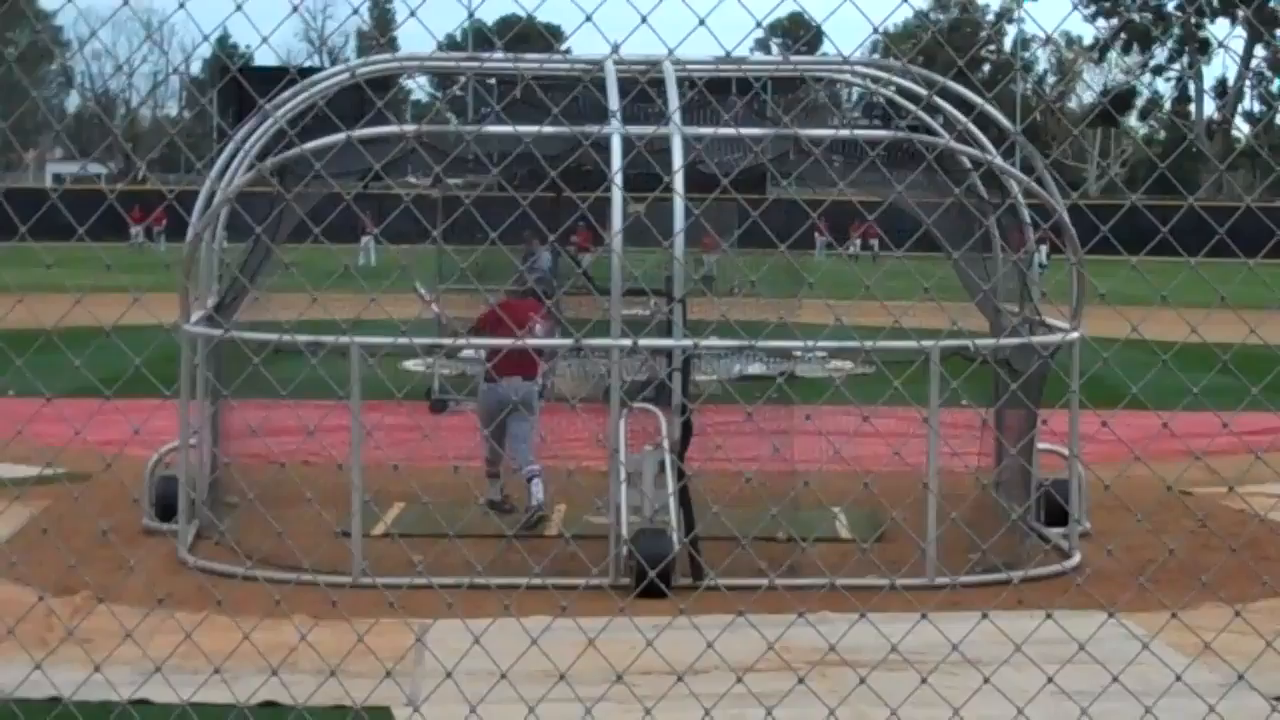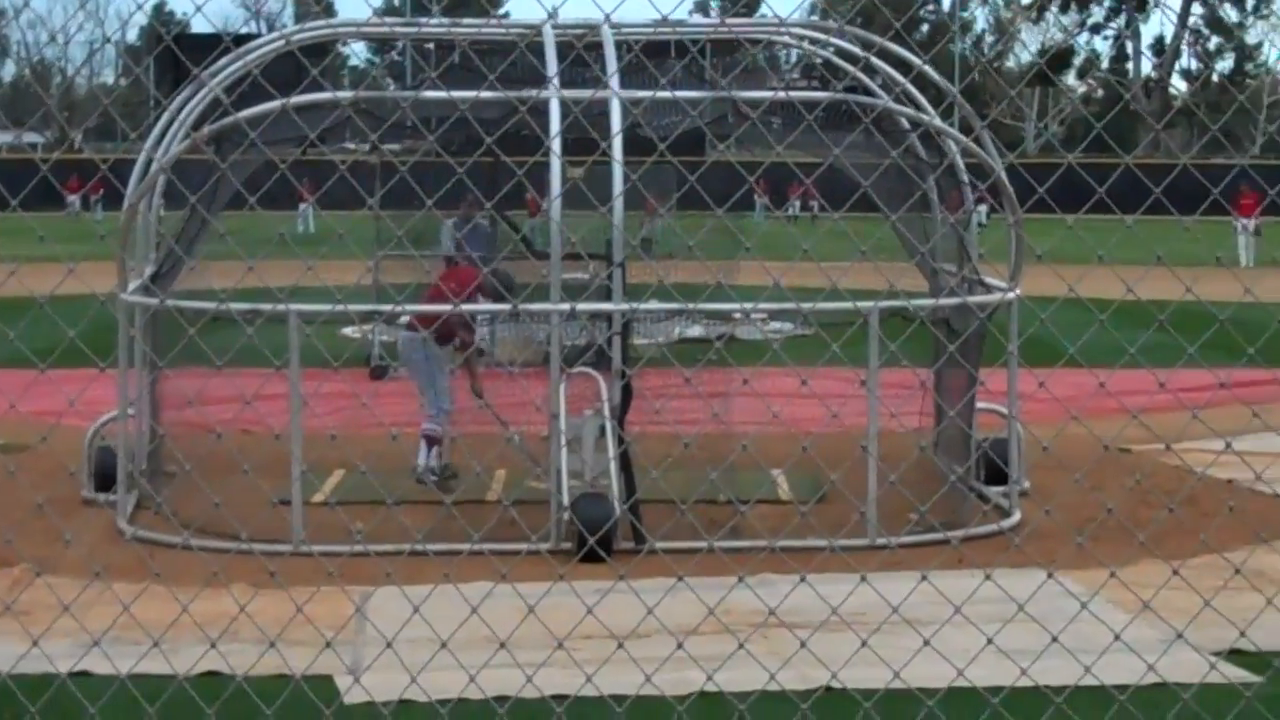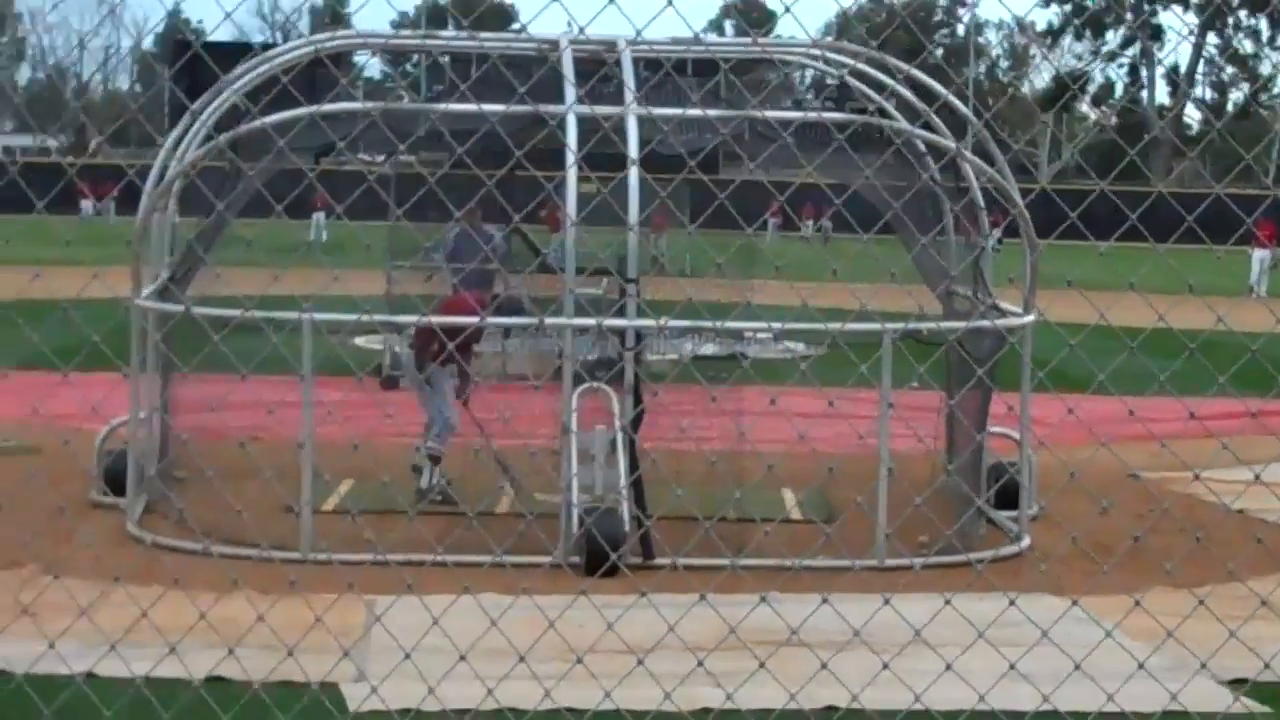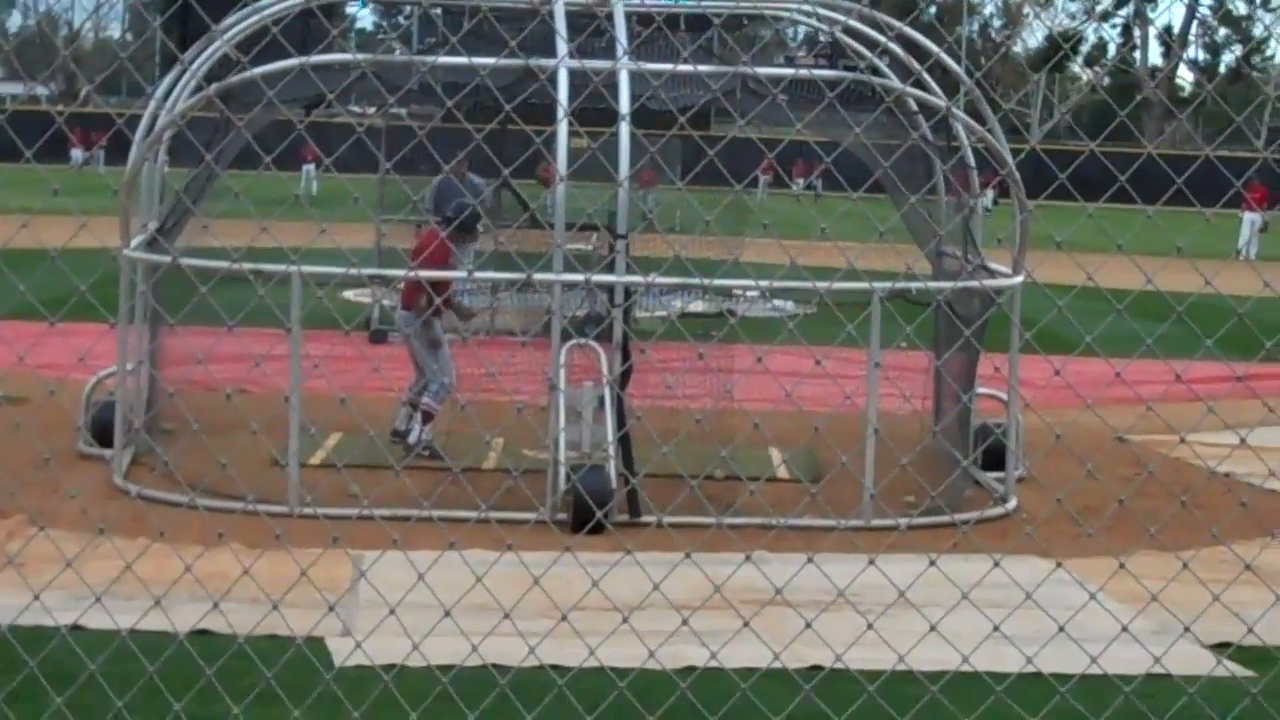
dt=0.7s
person 1, frame 1
left shoulder: (507, 307)
right shoulder: (545, 320)
left elbow: (474, 331)
left hip: (497, 385)
right hip: (527, 387)
left knee: (492, 442)
right knee: (524, 450)
left ankle: (494, 496)
right ankle: (536, 501)
person 1, frame 2
left shoulder: (471, 296)
right shoulder: (467, 276)
left elbow: (467, 343)
left wrist: (475, 379)
right wrist: (461, 333)
left hip: (423, 341)
right hip: (422, 341)
left knee: (442, 405)
right knee: (439, 406)
left ankle: (436, 462)
right ankle: (425, 467)
person 1, frame 3
left shoulder: (481, 311)
right shoulder: (469, 307)
left elbow: (465, 347)
right elbow: (425, 330)
left wrist: (465, 382)
right wrist: (421, 370)
left hip: (439, 361)
right hip: (424, 361)
left knee: (440, 417)
right knee: (446, 420)
left ankle: (423, 464)
right ankle: (428, 485)
person 1, frame 4
left shoulder: (440, 241)
right shoulder: (436, 244)
right elbow: (420, 289)
left wrist: (457, 308)
right wrist: (429, 329)
left hip: (417, 317)
right hip: (419, 319)
left knee: (426, 376)
right knee: (443, 380)
left ankle: (402, 428)
right ankle: (417, 439)
